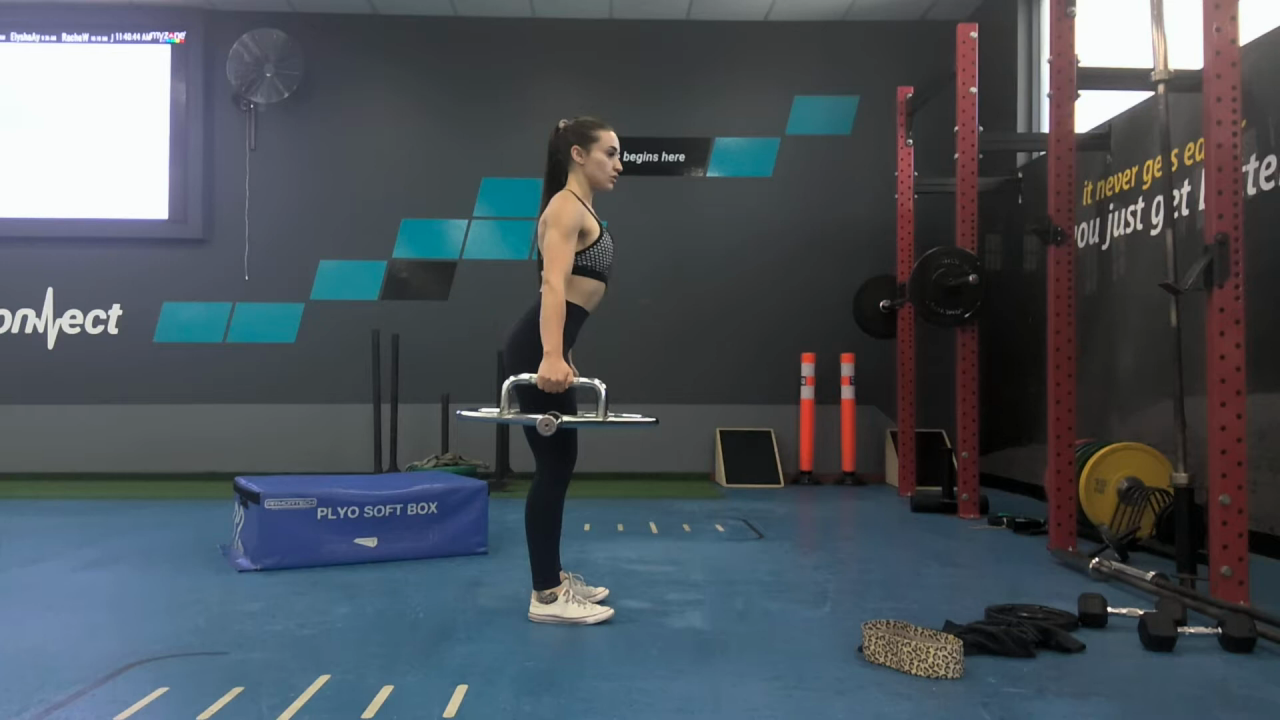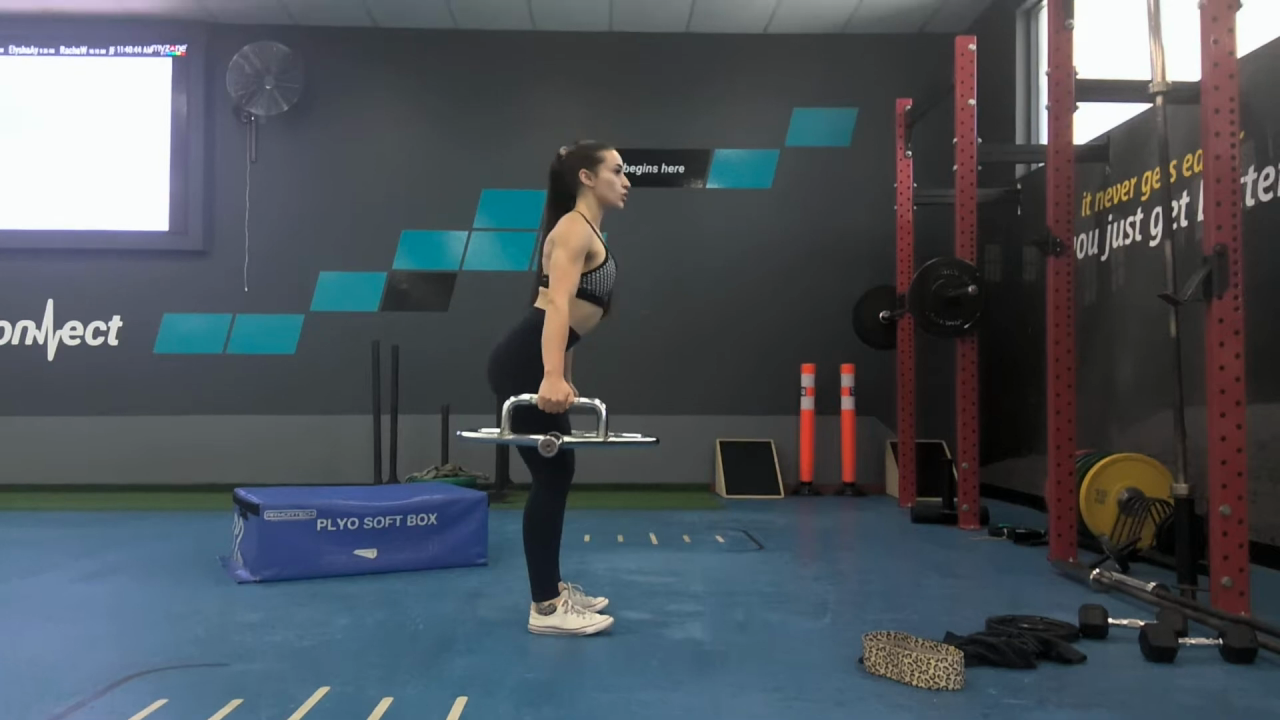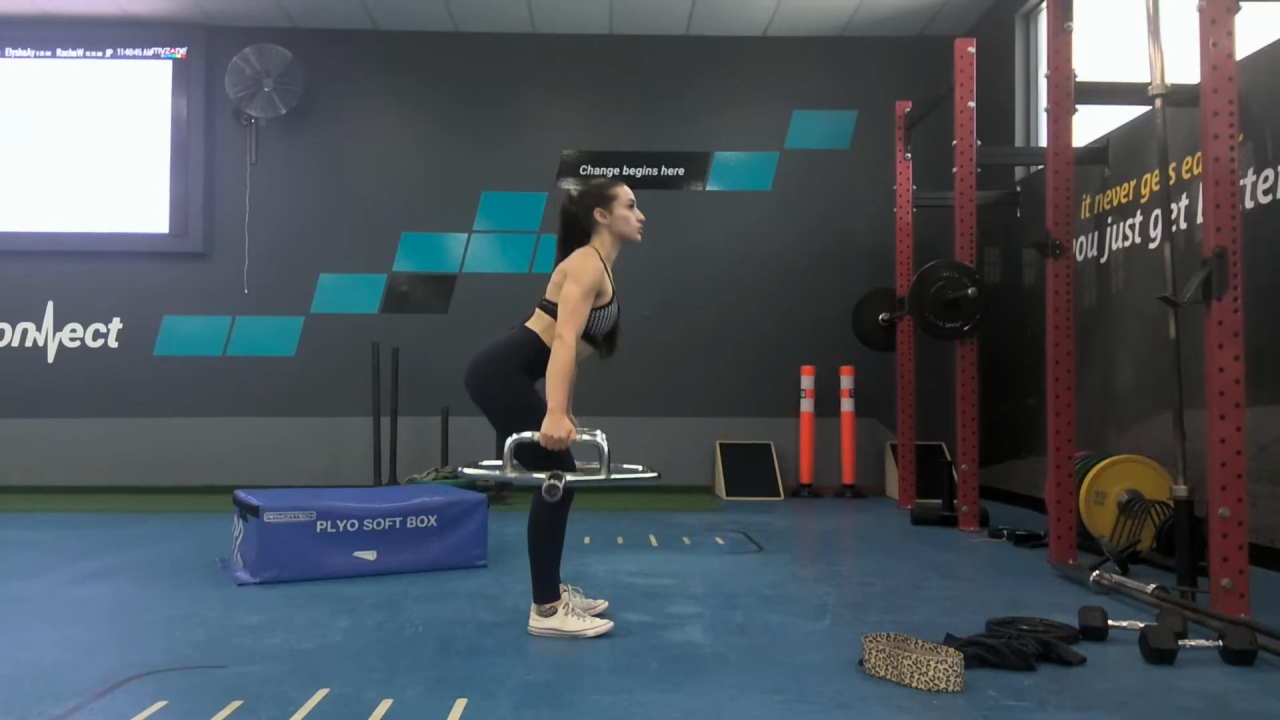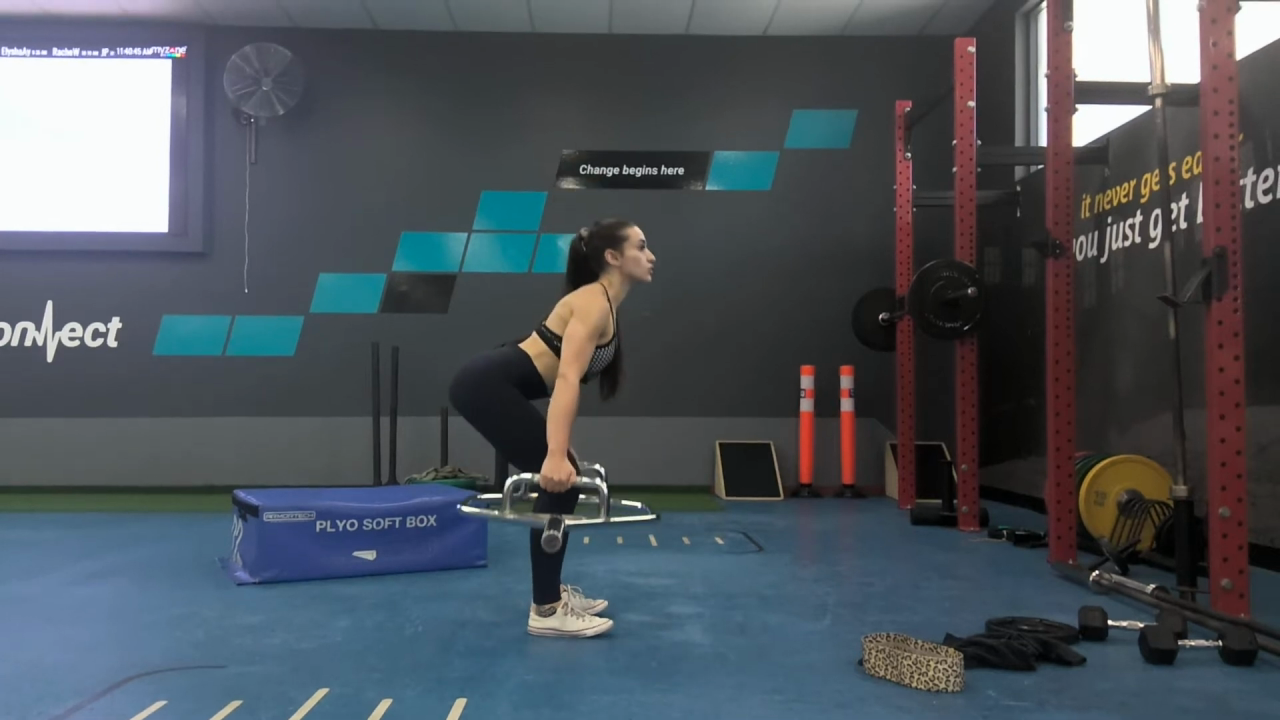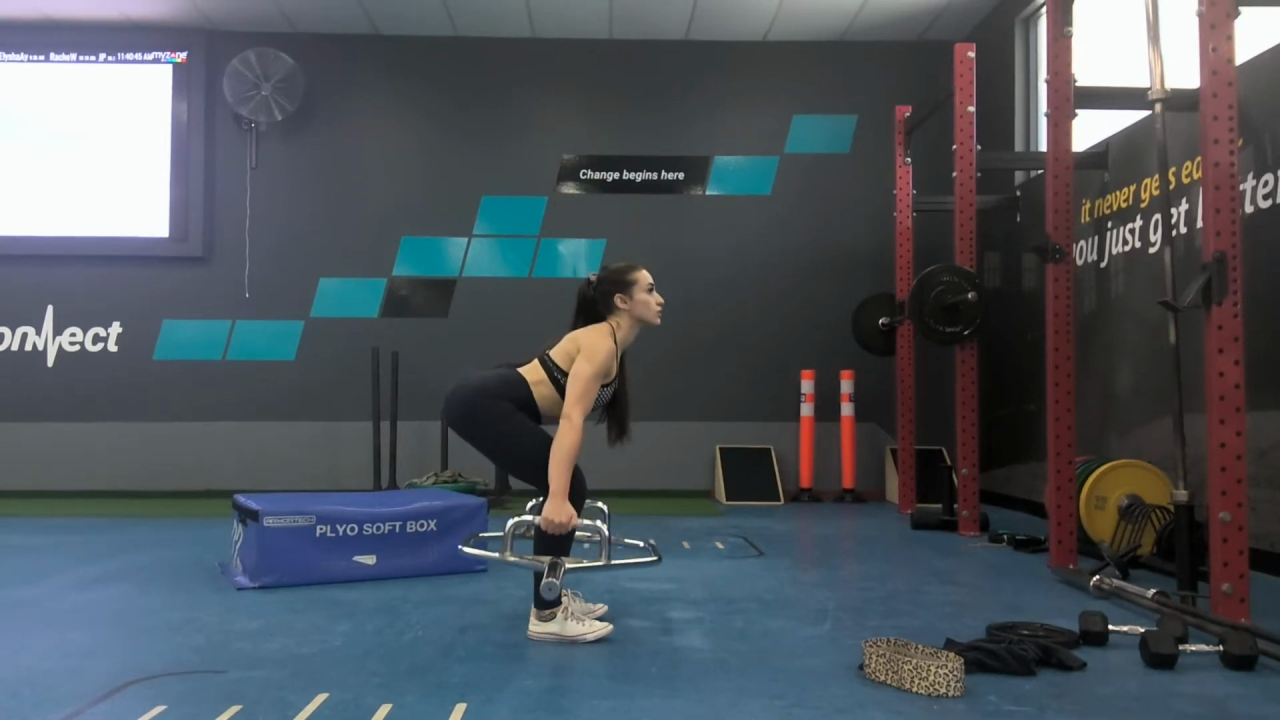
dt=0.4s
person 1, frame 1
left shoulder: (578, 207)
right shoulder: (566, 207)
right elbow: (553, 286)
right wrist: (551, 357)
left hip: (547, 346)
right hip: (539, 349)
left knee: (560, 463)
right knee: (554, 466)
left ankle: (553, 578)
right ankle: (547, 597)
person 1, frame 2
left shoulder: (585, 231)
right shoulder: (575, 228)
right elbow: (557, 305)
left wrist: (562, 377)
right wrist: (552, 378)
left hip: (531, 361)
right hip: (524, 361)
left knee: (557, 472)
right knee: (551, 475)
left ankle: (552, 589)
right ankle: (546, 609)
person 1, frame 3
left shoulder: (598, 267)
right shoulder: (587, 264)
left elbow: (570, 345)
right elbow: (564, 340)
left wrist: (564, 412)
right wrist: (554, 415)
left hip: (505, 374)
right hip: (499, 374)
left knee: (558, 478)
right knee: (555, 478)
left ankle: (552, 591)
right ankle: (547, 611)
person 1, frame 4
left shoulder: (602, 305)
right shoulder: (595, 303)
left elbow: (566, 379)
right elbow: (566, 380)
left wrist: (559, 450)
right wrist: (556, 456)
left hip: (490, 384)
right hip: (486, 386)
left knee: (563, 480)
right knee: (560, 481)
left ankle: (552, 590)
right ankle: (547, 610)
person 1, frame 5
left shoulder: (609, 345)
right shoulder: (601, 343)
left elbow: (569, 417)
right elbow: (571, 420)
left wrist: (562, 491)
right wrist: (557, 498)
left hip: (484, 402)
right hip: (480, 405)
left knee: (568, 486)
right knee: (568, 489)
left ankle: (552, 595)
right ankle: (547, 615)
